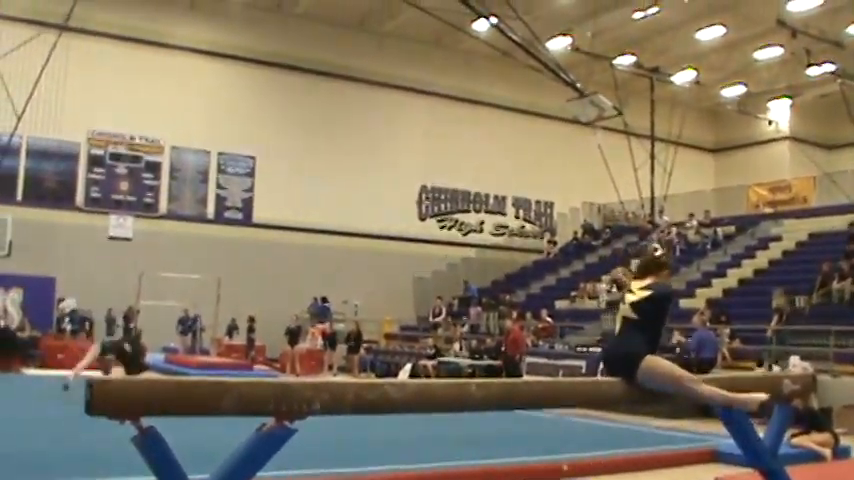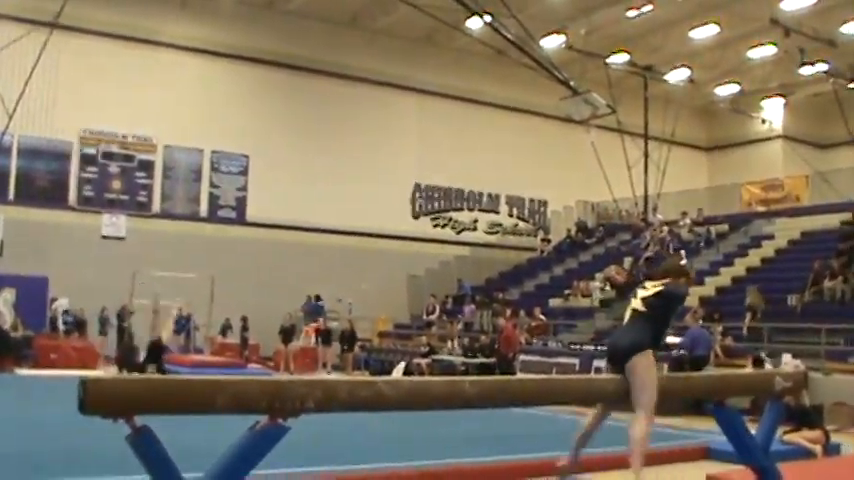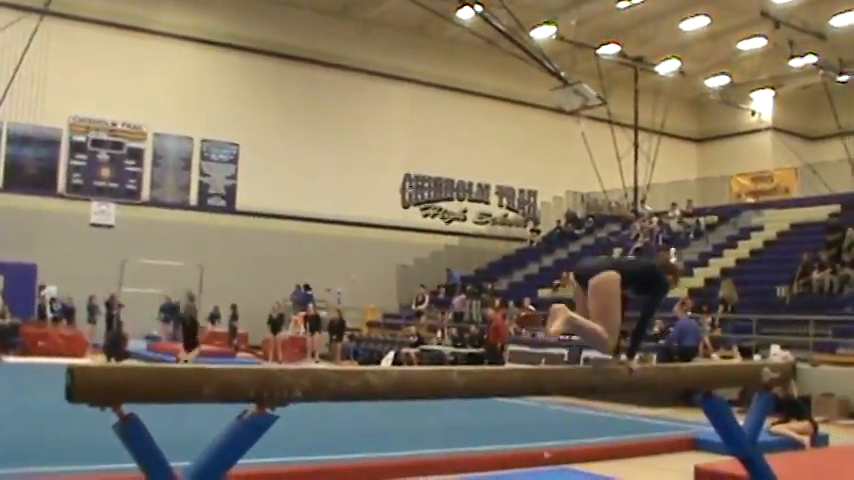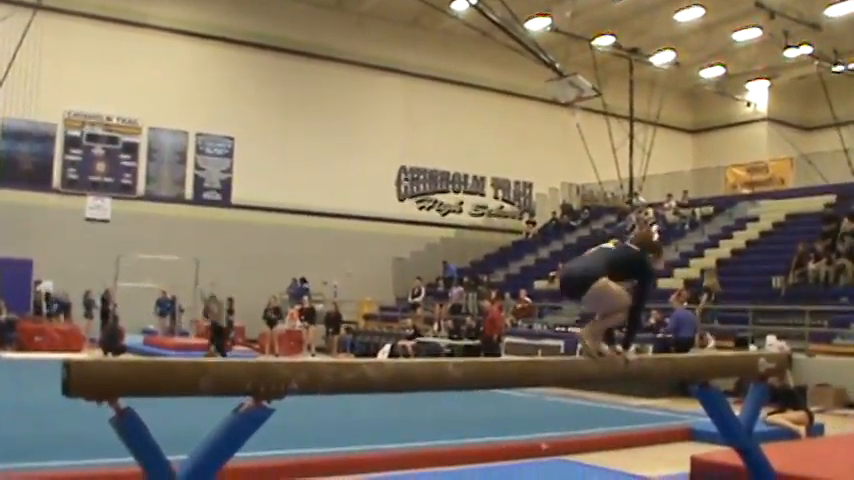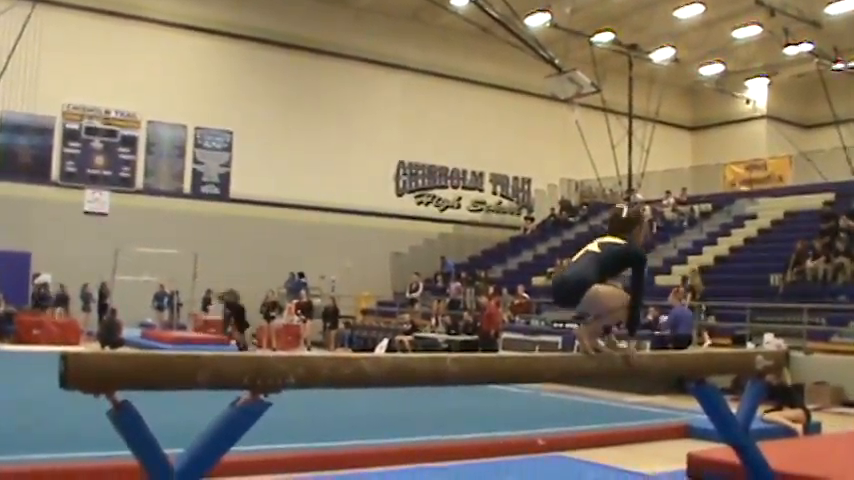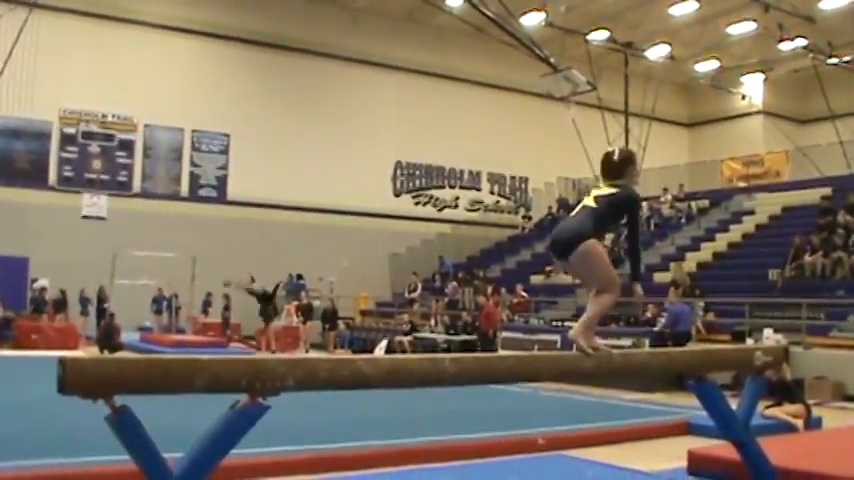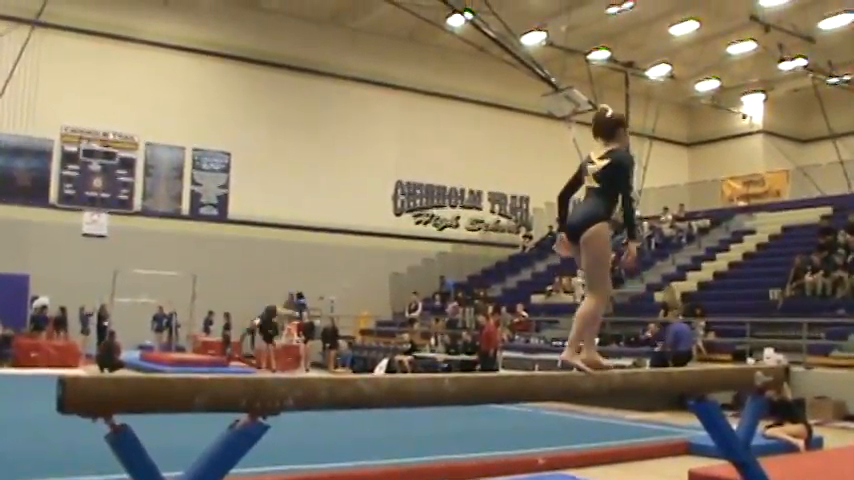
dt=0.3s
person 1, frame 1
left shoulder: (629, 289)
right shoulder: (663, 293)
right elbow: (655, 333)
left hip: (612, 360)
right hip: (632, 360)
right knee: (691, 385)
person 1, frame 2
left shoulder: (642, 289)
right shoulder: (676, 293)
right elbow: (661, 328)
left hip: (616, 346)
right hip: (636, 348)
left knee: (603, 408)
right knee: (644, 413)
left ankle: (572, 459)
person 1, frame 3
right shoulder: (661, 281)
left elbow: (620, 312)
right elbow: (645, 319)
left wrist: (616, 353)
right wrist: (630, 356)
left hip: (584, 271)
right hip: (604, 273)
right knee: (604, 344)
right ankle: (568, 316)
person 1, frame 4
right shoulder: (645, 266)
left elbow: (608, 306)
right elbow: (637, 310)
right wrist: (626, 348)
left hip: (568, 278)
right hip: (587, 279)
right knee: (630, 305)
left ankle: (596, 339)
right ankle: (589, 333)
person 1, frame 5
left shoulder: (600, 242)
right shoulder: (635, 251)
right elbow: (636, 295)
left wrist: (605, 327)
right wrist: (632, 337)
left hip: (560, 289)
right hip: (579, 288)
left knee: (614, 292)
right knee: (626, 303)
left ankle: (590, 334)
right ankle: (586, 331)
person 1, frame 6
left shoulder: (597, 192)
right shoulder: (630, 197)
right elbow: (633, 241)
right wrist: (636, 281)
left hip: (559, 239)
right hip: (576, 240)
left knee: (602, 285)
right knee: (612, 289)
left ankle: (587, 335)
right ankle: (581, 330)
person 1, frame 7
left shoulder: (589, 160)
right shoulder: (622, 158)
left elbow: (564, 196)
right elbow: (626, 200)
left wrist: (564, 231)
right wrist: (631, 239)
left hip: (575, 222)
right hip: (595, 223)
left knee: (601, 291)
right knee: (596, 293)
left ankle: (590, 351)
right ankle: (572, 350)
